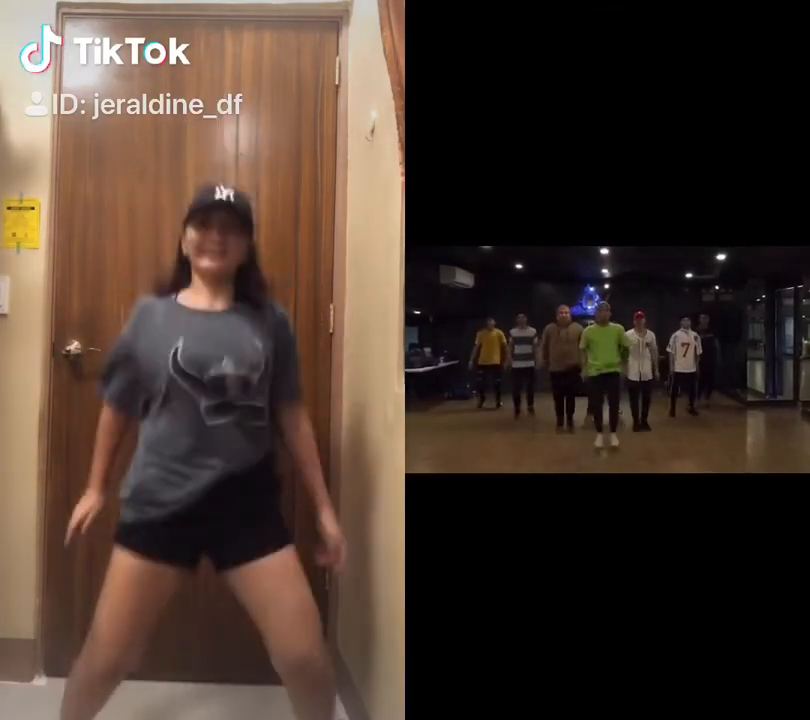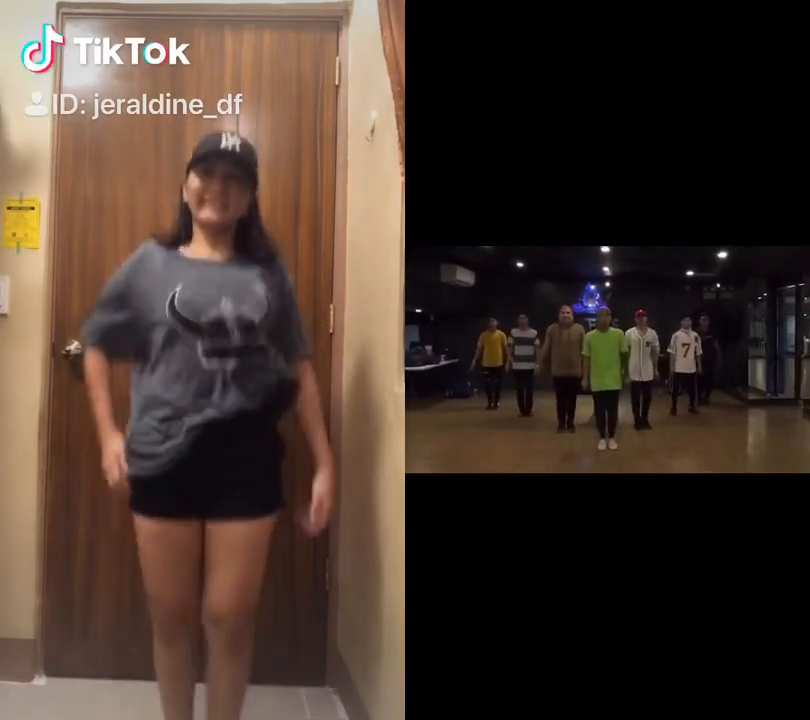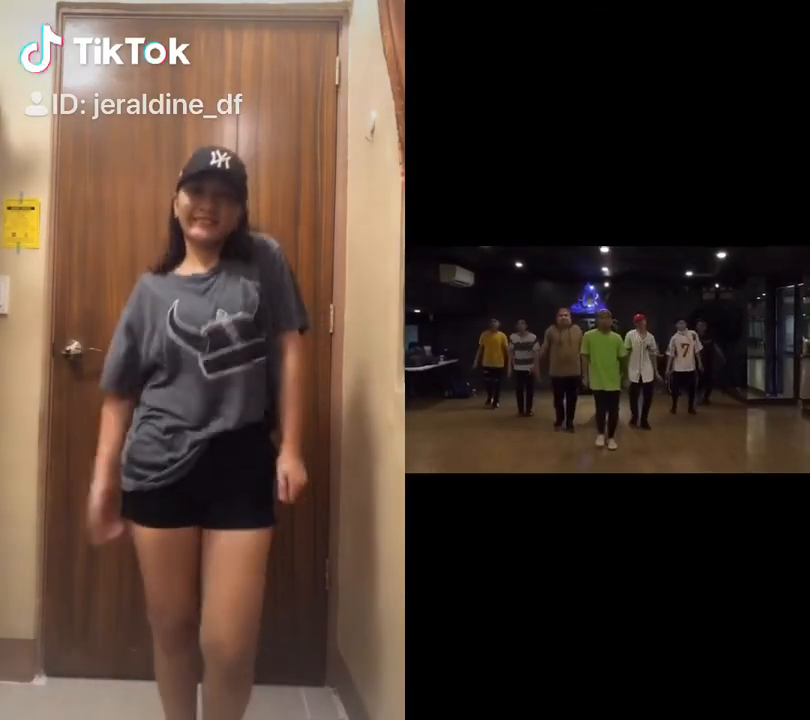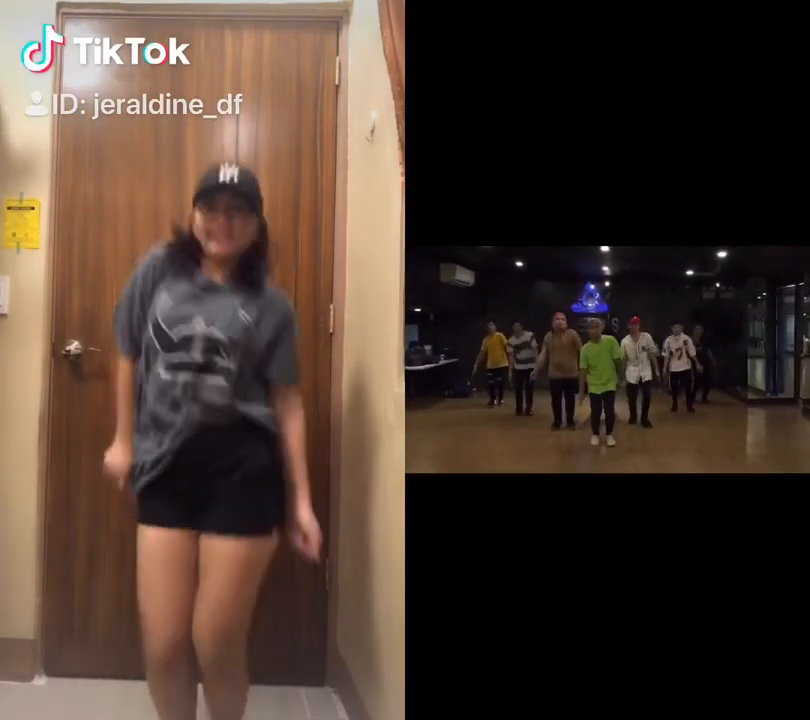
dt=0.4s
person 1, frame 1
left shoulder: (270, 323)
right shoulder: (152, 314)
left elbow: (292, 416)
right elbow: (117, 403)
left wrist: (324, 506)
right wrist: (94, 487)
left hip: (246, 502)
right hip: (160, 501)
left knee: (305, 657)
right knee: (106, 657)
person 1, frame 2
left shoulder: (270, 273)
right shoulder: (150, 264)
left elbow: (300, 372)
right elbow: (98, 348)
left wrist: (324, 465)
right wrist: (108, 435)
left hip: (246, 457)
right hip: (163, 458)
left knee: (230, 618)
right knee: (171, 618)
person 1, frame 3
left shoulder: (264, 262)
right shoulder: (152, 289)
left elbow: (291, 352)
right elbow: (119, 388)
left wrist: (291, 449)
right wrist: (103, 480)
left hip: (242, 468)
right hip: (159, 471)
left knee: (230, 644)
right knee: (172, 627)
person 1, frame 4
left shoulder: (269, 303)
right shoulder: (158, 269)
left elbow: (287, 402)
right elbow: (130, 356)
left wrist: (302, 501)
right wrist: (123, 438)
left hip: (243, 472)
right hip: (166, 471)
left knee: (216, 647)
right knee: (163, 649)
